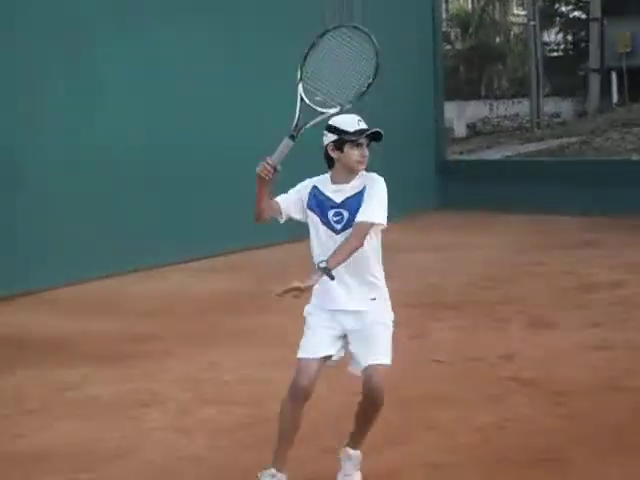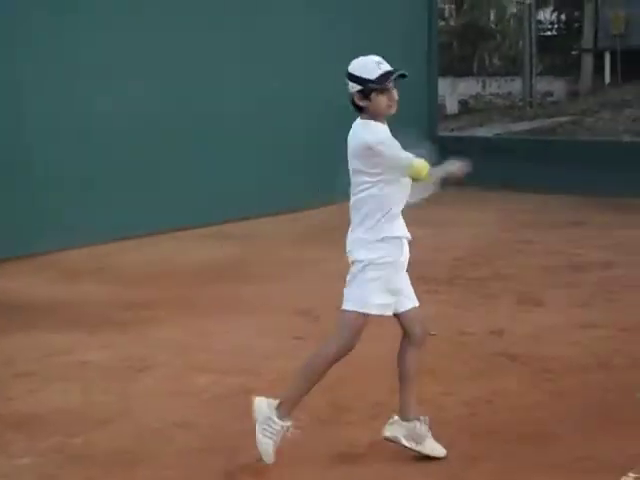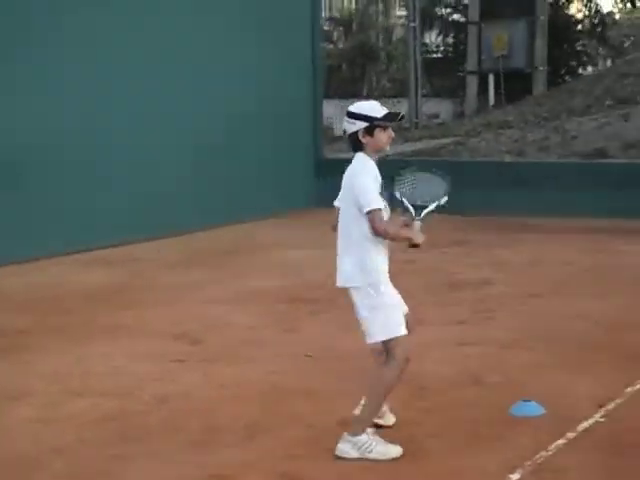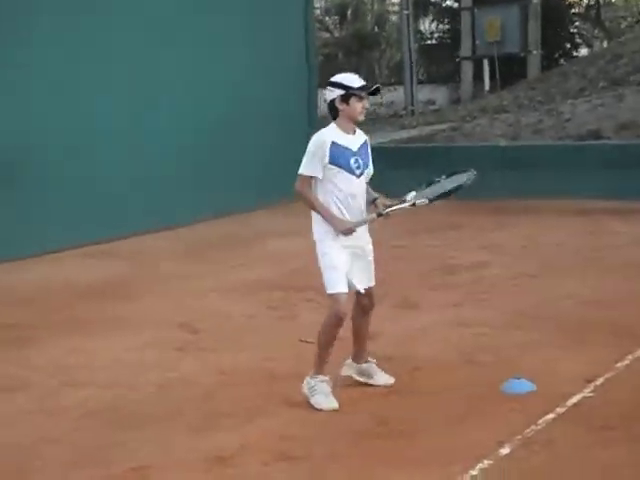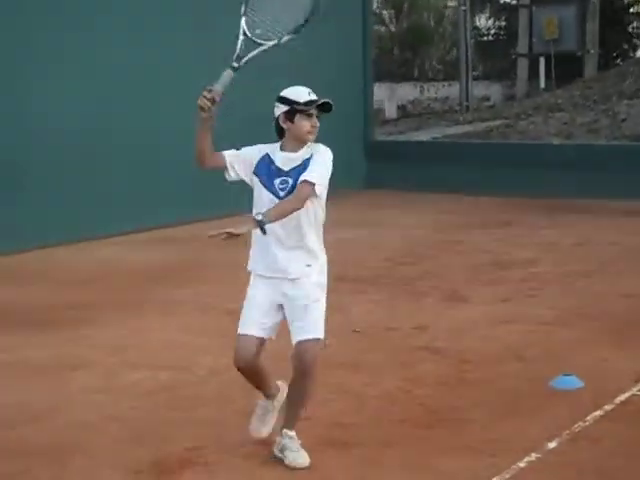
dt=1s
person 1, frame 1
left shoulder: (373, 185)
right shoulder: (310, 189)
left elbow: (358, 238)
right elbow: (263, 215)
left wrist: (320, 272)
right wrist: (263, 183)
left hip: (370, 303)
right hip: (326, 304)
left knee: (374, 388)
right knee: (301, 385)
person 1, frame 2
left shoulder: (375, 128)
right shoulder: (370, 137)
right elbow: (413, 170)
left wrist: (419, 166)
right wrist: (444, 169)
left hip: (390, 244)
right hip: (376, 247)
left knee: (415, 332)
right knee: (346, 337)
left ankle: (408, 421)
right ankle: (279, 412)
person 1, frame 3
left shoulder: (356, 170)
right shoulder: (365, 171)
left elbow: (340, 222)
right elbow: (378, 227)
left wrist: (391, 223)
right wrist: (410, 234)
left hip: (361, 272)
right hip: (368, 275)
left knee: (394, 345)
right knee: (398, 356)
left ankle: (375, 405)
right ankle: (356, 436)
person 1, frame 4
left shoulder: (363, 140)
right shoulder: (323, 140)
right elbow: (302, 187)
left wrist: (376, 199)
right wrist: (334, 219)
left hip: (359, 234)
right hip: (332, 236)
left knee: (366, 302)
right knee: (340, 310)
left ankle: (359, 362)
right ankle: (316, 378)
person 1, frame 5
left shoulder: (320, 156)
right shoulder: (258, 156)
left elbow: (300, 198)
right elbow: (205, 159)
left wrist: (255, 222)
right wrist: (205, 119)
left hip: (306, 273)
right hip: (265, 274)
left knee: (306, 358)
right knee: (244, 359)
left ankle: (287, 435)
right ankle: (273, 393)
